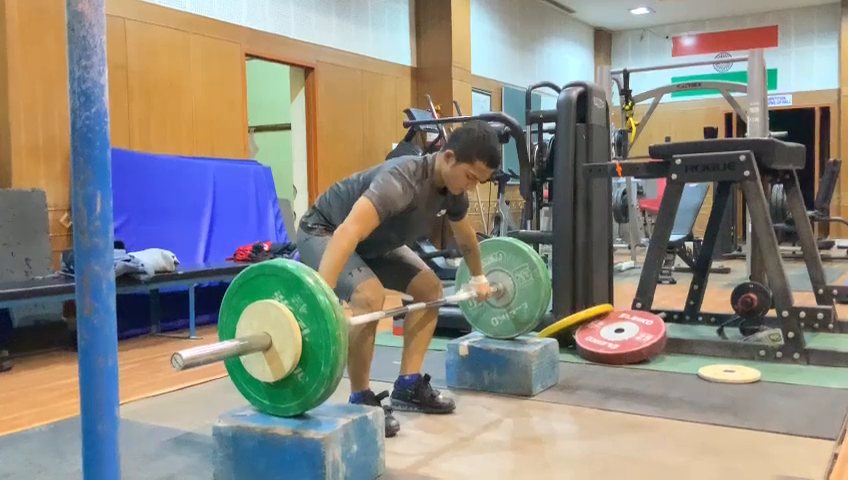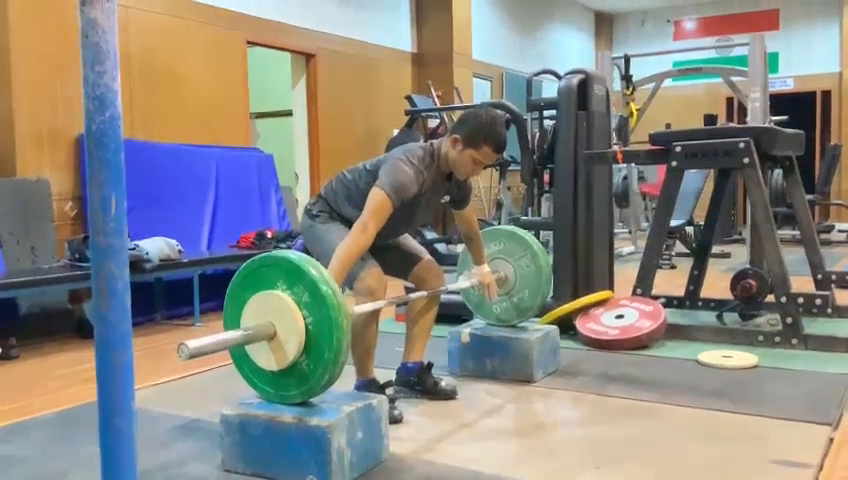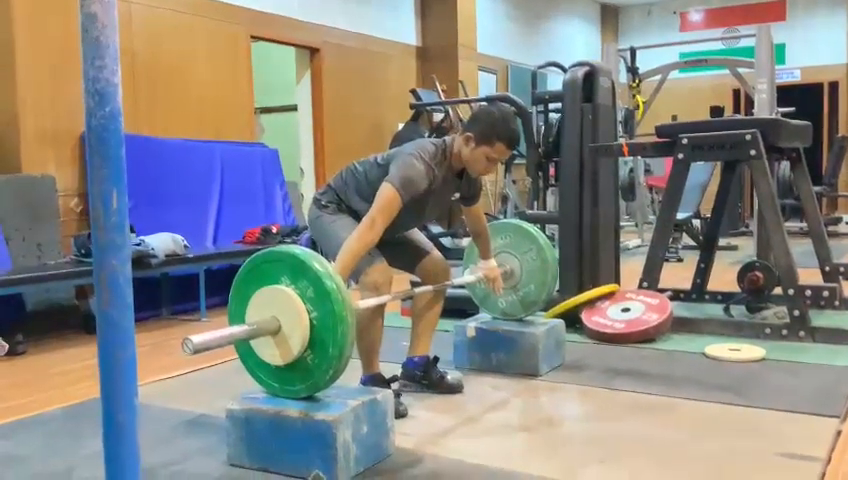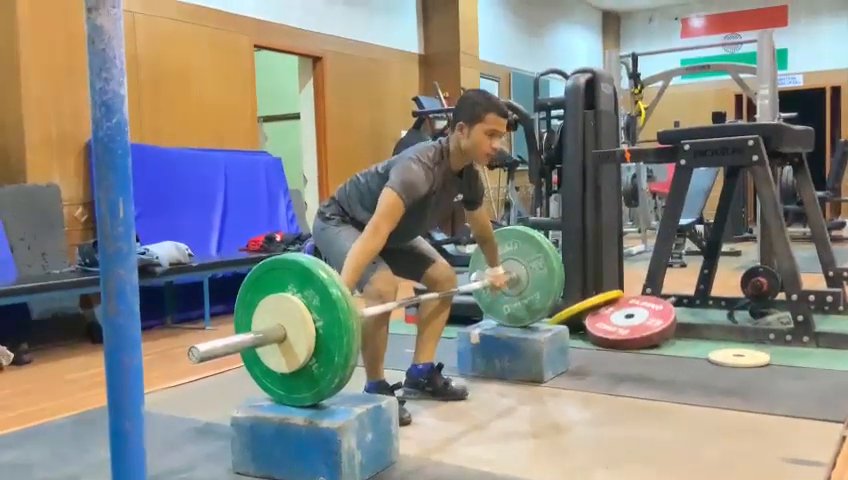
dt=1s
person 1, frame 1
left shoulder: (454, 192)
right shoulder: (401, 180)
left elbow: (466, 238)
right elbow: (346, 234)
left wrist: (479, 280)
left hip: (374, 240)
right hip: (323, 232)
left knee: (430, 289)
right knee: (370, 295)
left ankle: (409, 386)
right ankle: (361, 399)
person 1, frame 2
left shoulder: (457, 179)
right shoulder: (408, 168)
left elbow: (469, 228)
right elbow: (364, 228)
left wrist: (481, 268)
left hip: (379, 226)
right hip: (328, 219)
left knee: (431, 277)
right knee: (372, 283)
left ankle: (411, 374)
right ankle: (366, 387)
person 1, frame 3
left shoulder: (468, 176)
right shoulder: (419, 164)
left elbow: (477, 224)
right elbow: (371, 224)
left wrist: (488, 262)
left hip: (385, 217)
right hip: (335, 210)
left knee: (437, 270)
right knee: (377, 278)
left ankle: (416, 367)
right ankle: (372, 382)
person 1, frame 4
left shoulder: (469, 176)
right shoulder: (419, 168)
left elbow: (482, 230)
right elbow: (375, 231)
left wrist: (495, 269)
left hip: (392, 229)
right hip: (340, 221)
left knee: (443, 277)
right knee: (383, 287)
left ankle: (421, 375)
right ankle: (376, 390)
